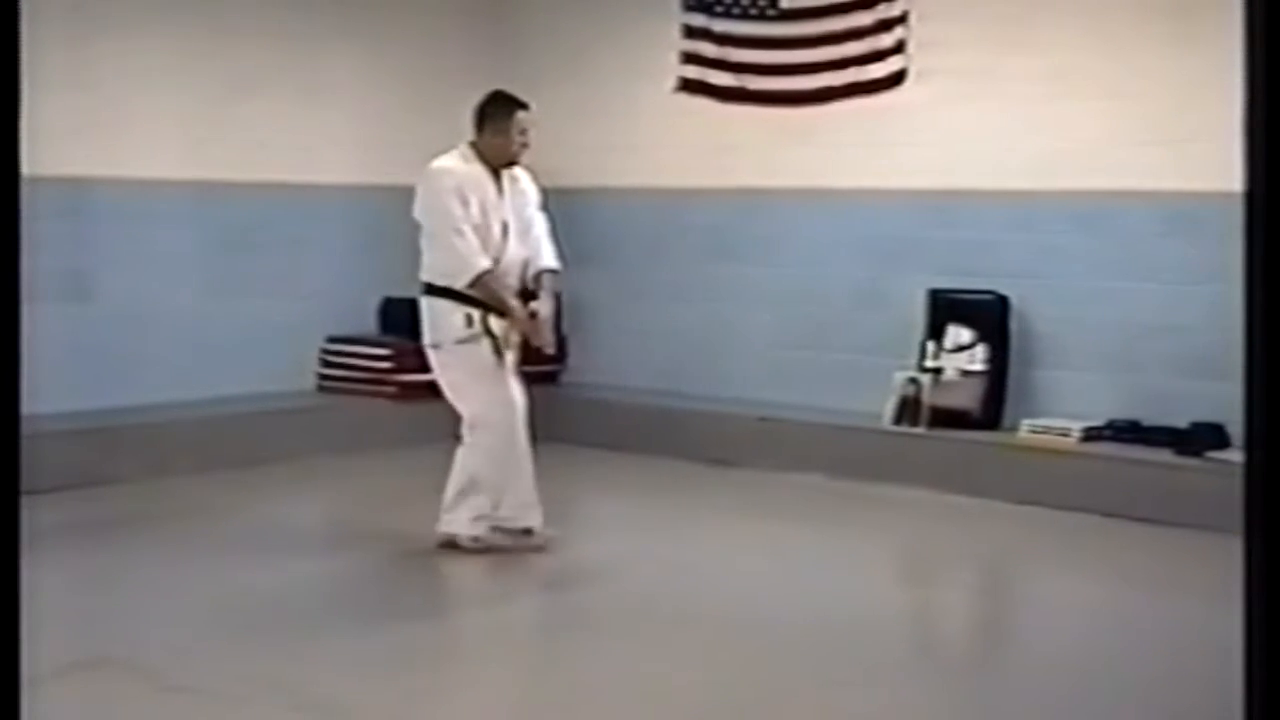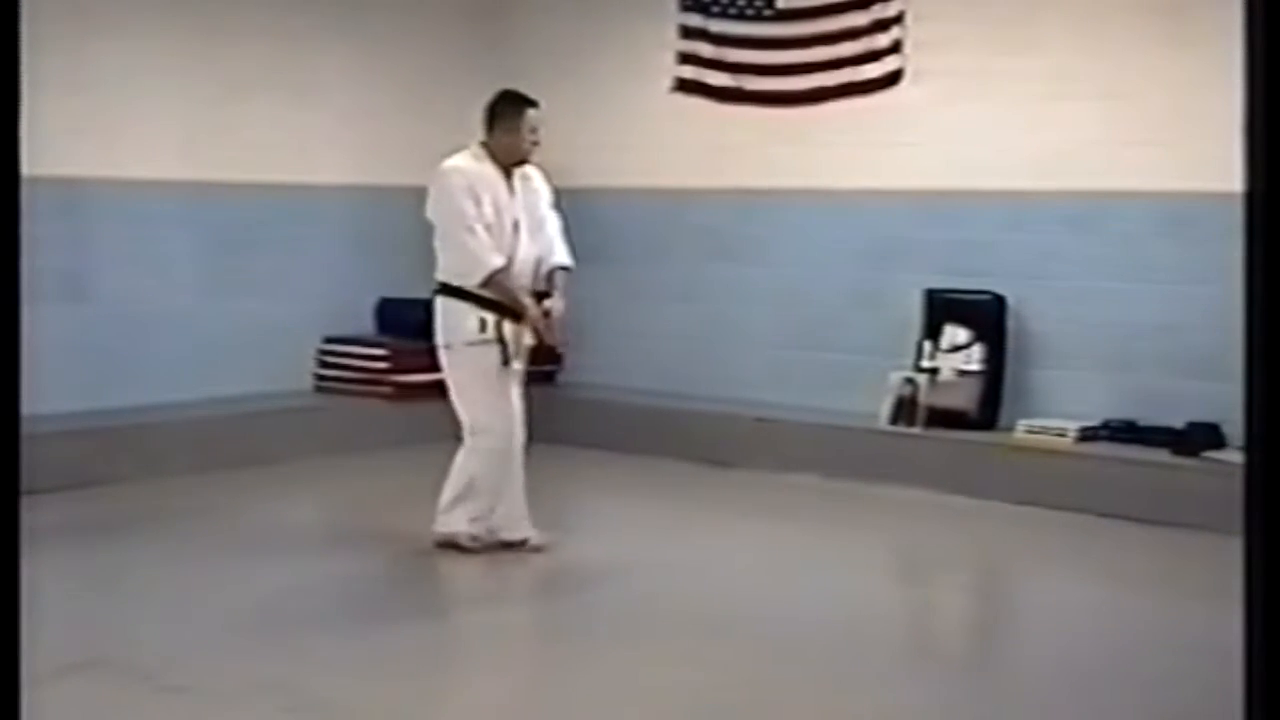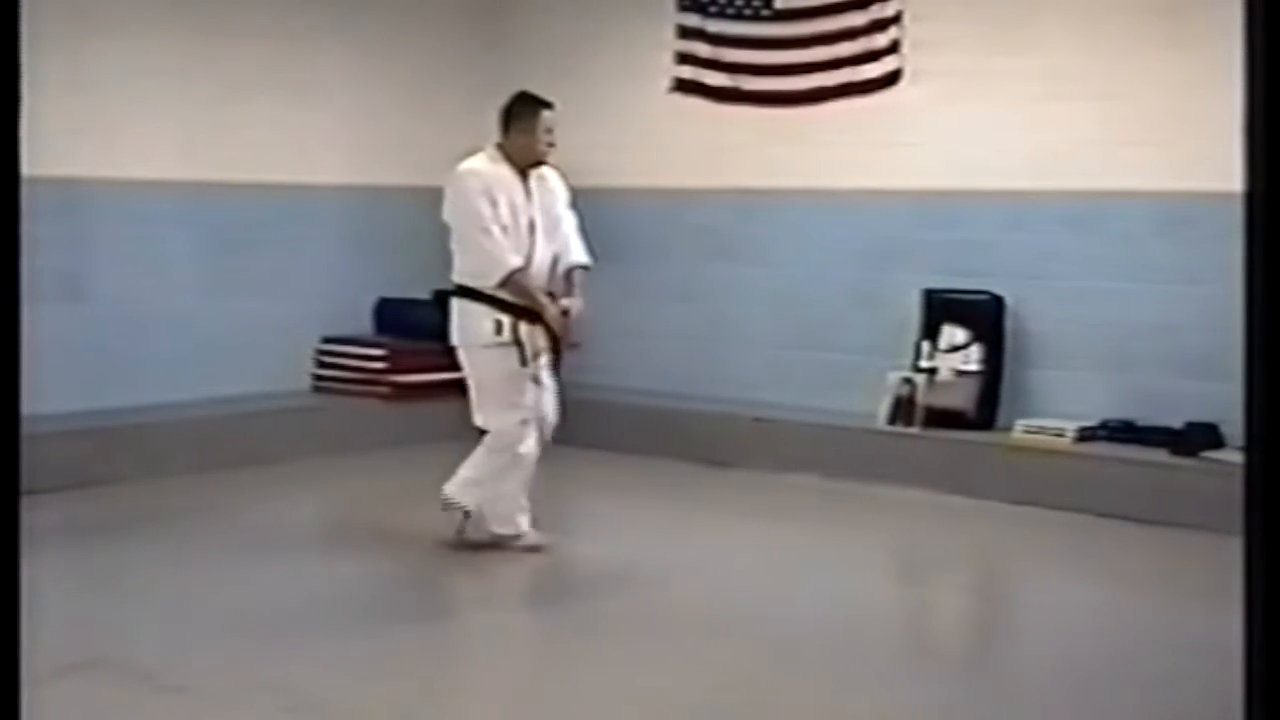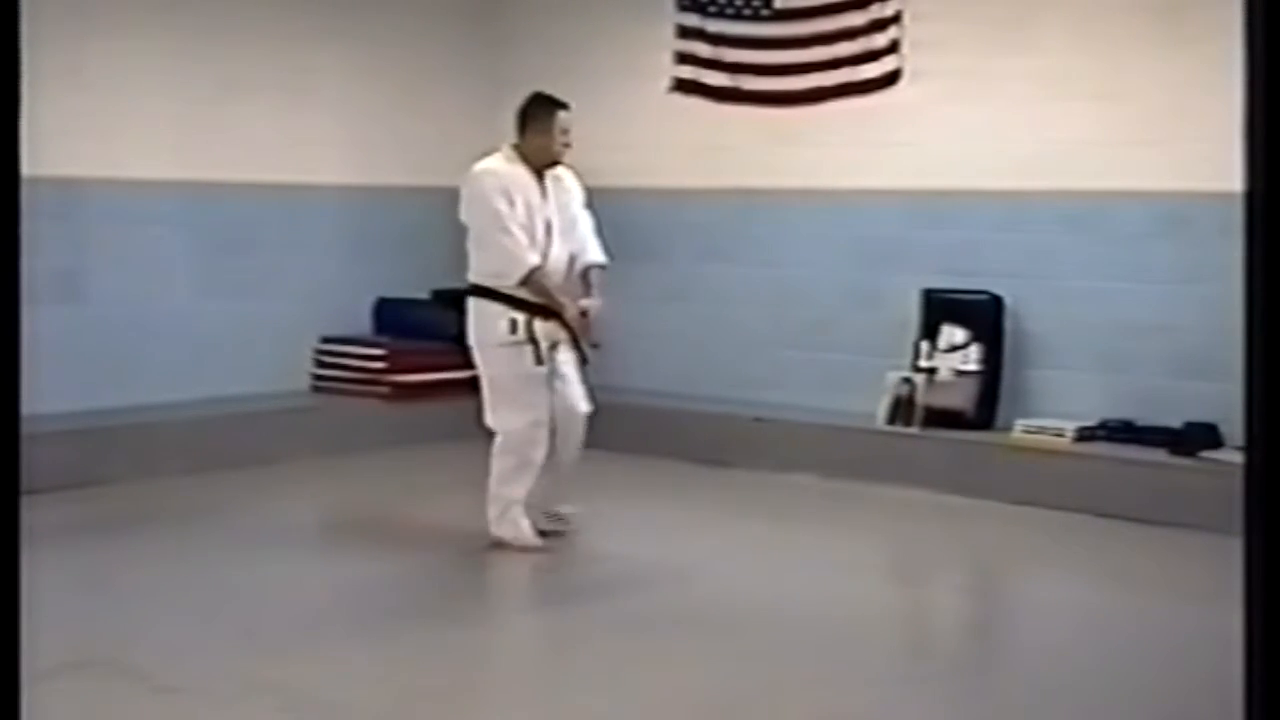
dt=0.2s
person 1, frame 1
left shoulder: (521, 182)
right shoulder: (445, 177)
left elbow: (537, 244)
right elbow: (462, 258)
left wrist: (544, 299)
right wrist: (514, 307)
left hip: (497, 317)
right hip: (458, 315)
left knee: (487, 421)
right knee: (501, 416)
left ankle: (461, 525)
right ankle: (514, 521)
person 1, frame 2
left shoulder: (532, 180)
right shoulder: (458, 176)
left elbow: (550, 242)
right elbow: (475, 257)
left wrist: (556, 297)
right wrist: (527, 304)
left hip: (510, 318)
right hip: (472, 317)
left knee: (494, 426)
right knee: (498, 426)
left ankle: (458, 524)
right ankle: (506, 526)
person 1, frame 3
left shoulder: (549, 181)
right shoulder: (473, 178)
left elbow: (567, 241)
right elbow: (493, 258)
left wrist: (573, 296)
right wrist: (545, 305)
left hip: (530, 319)
right hip: (489, 318)
left knee: (540, 417)
right knee: (513, 423)
left ankle: (469, 497)
right ankle: (506, 524)
person 1, frame 4
left shoulder: (565, 181)
right shoulder: (490, 179)
left elbow: (584, 241)
right elbow: (514, 256)
left wrist: (591, 295)
right wrist: (564, 304)
left hip: (551, 316)
right hip: (506, 318)
left knee: (573, 410)
right knee: (523, 422)
left ankle: (542, 504)
right ankle: (507, 522)
